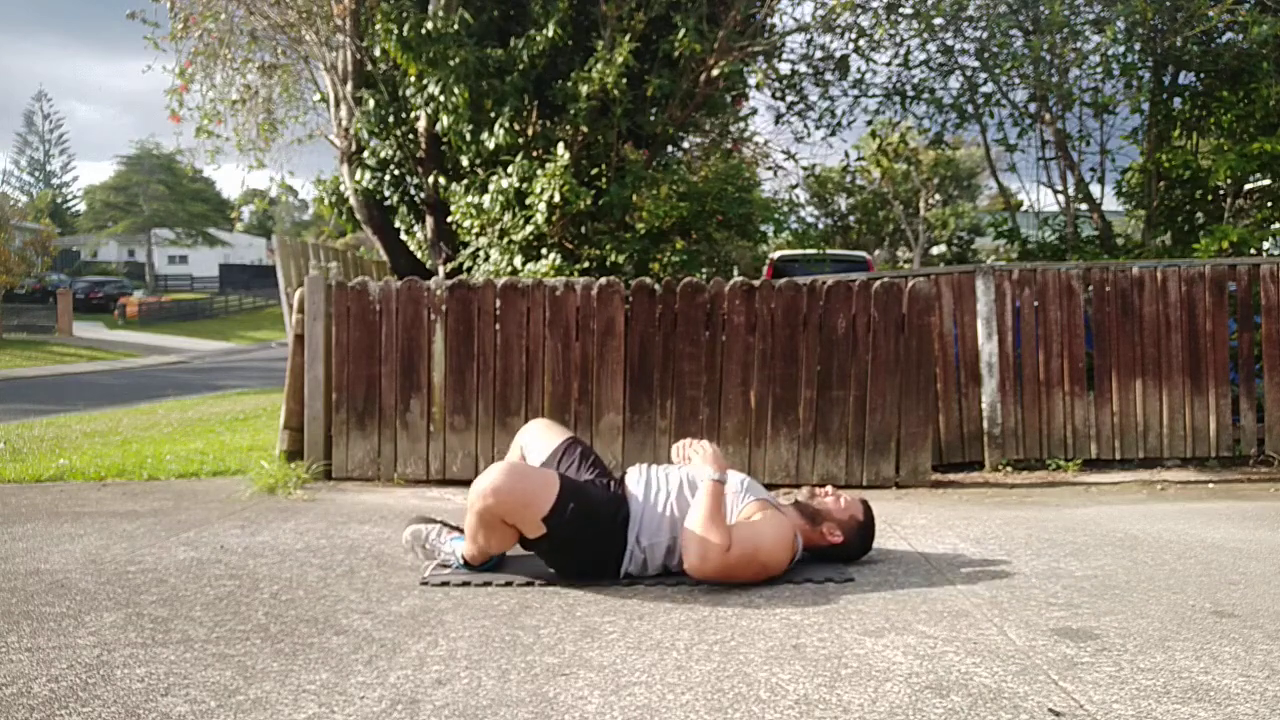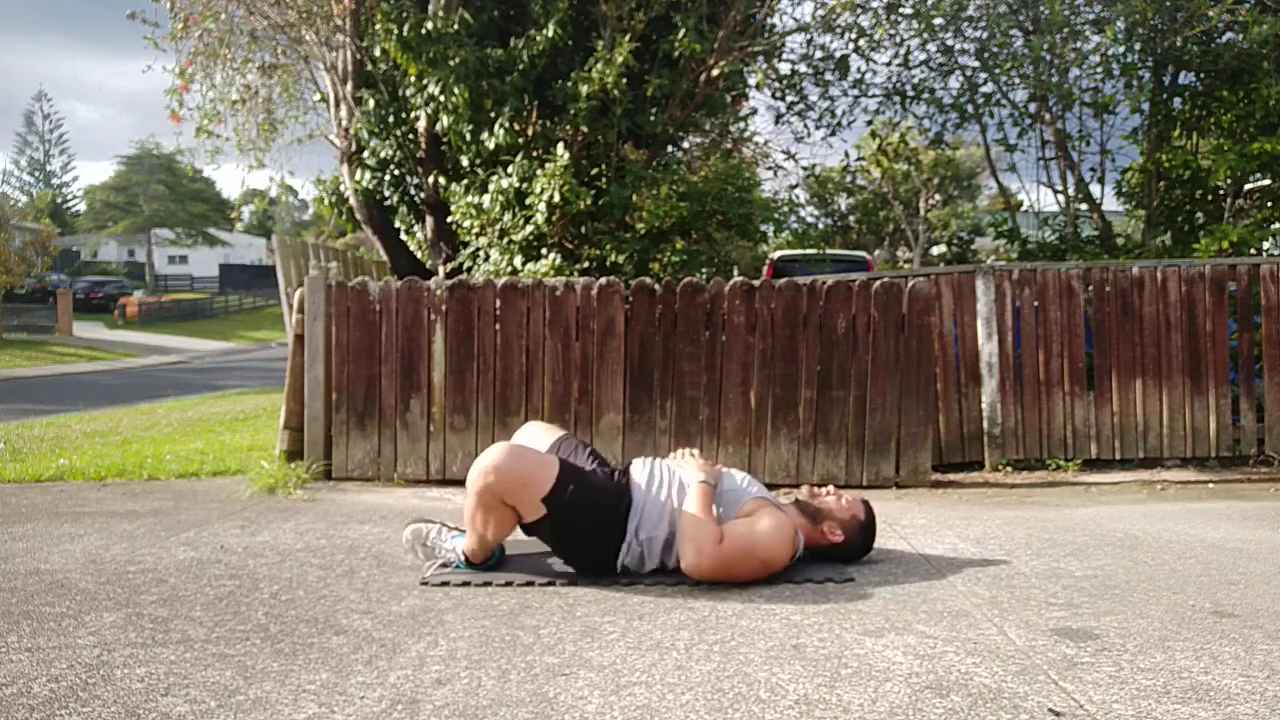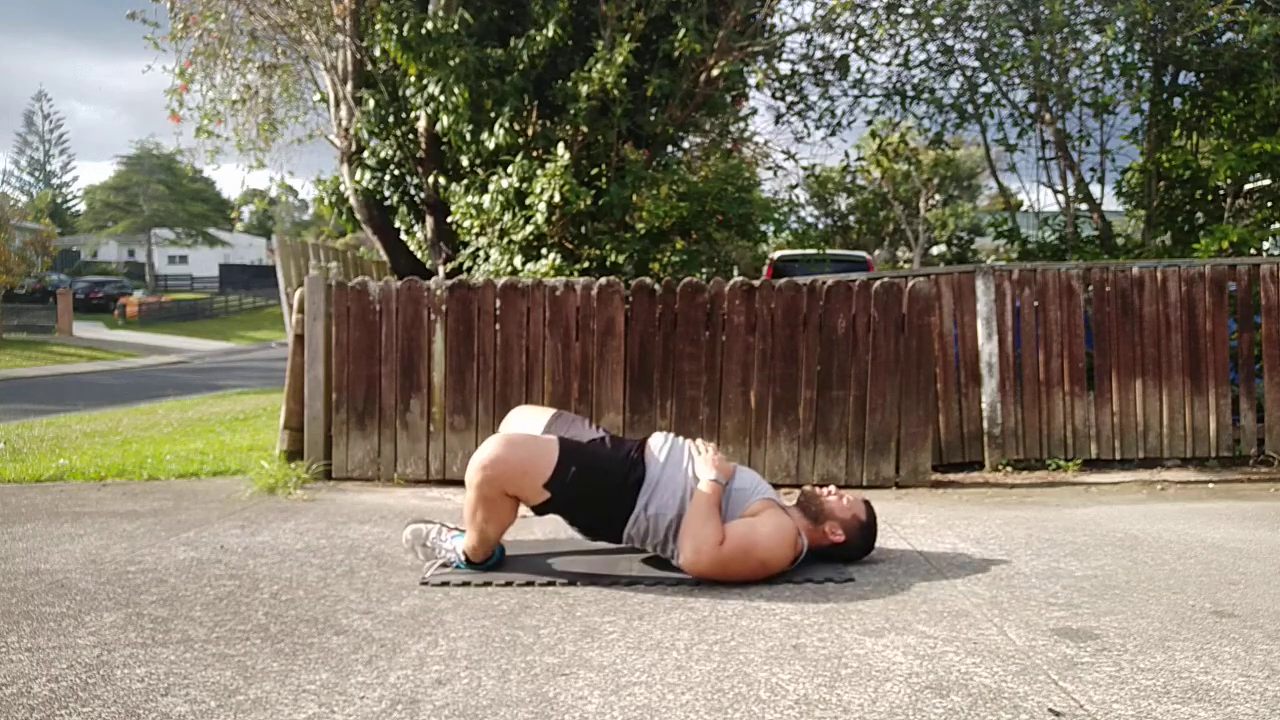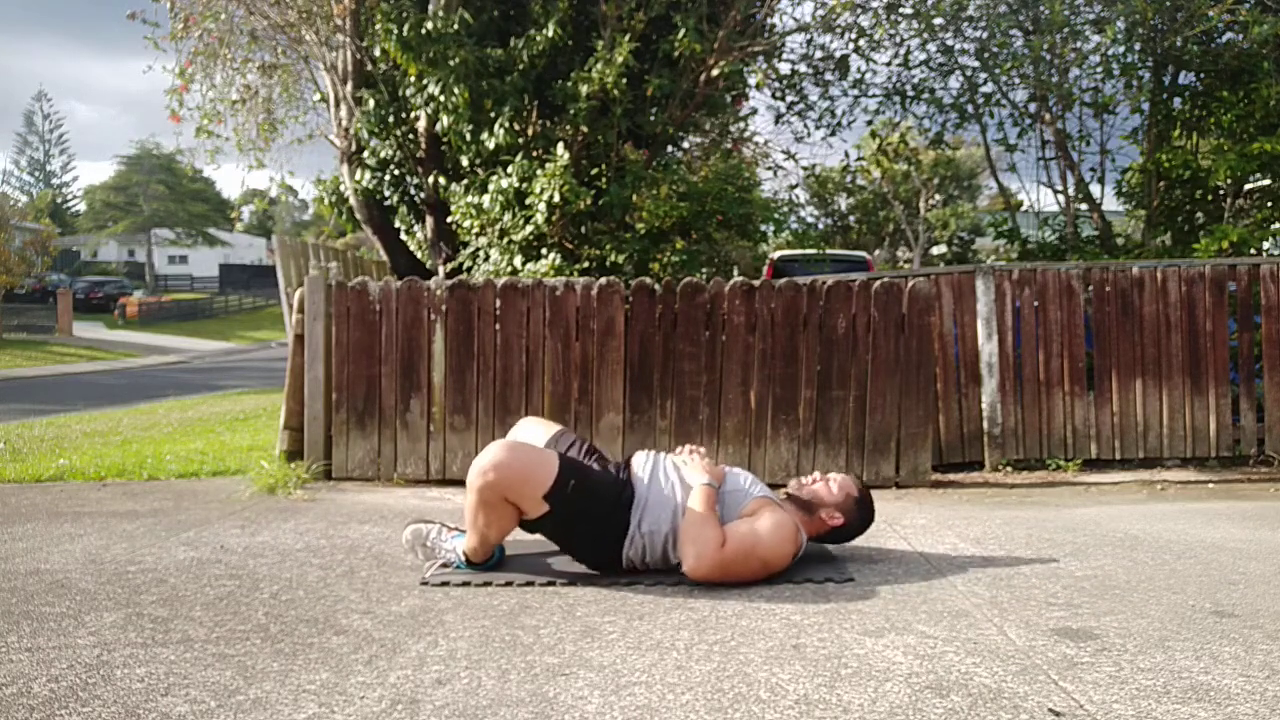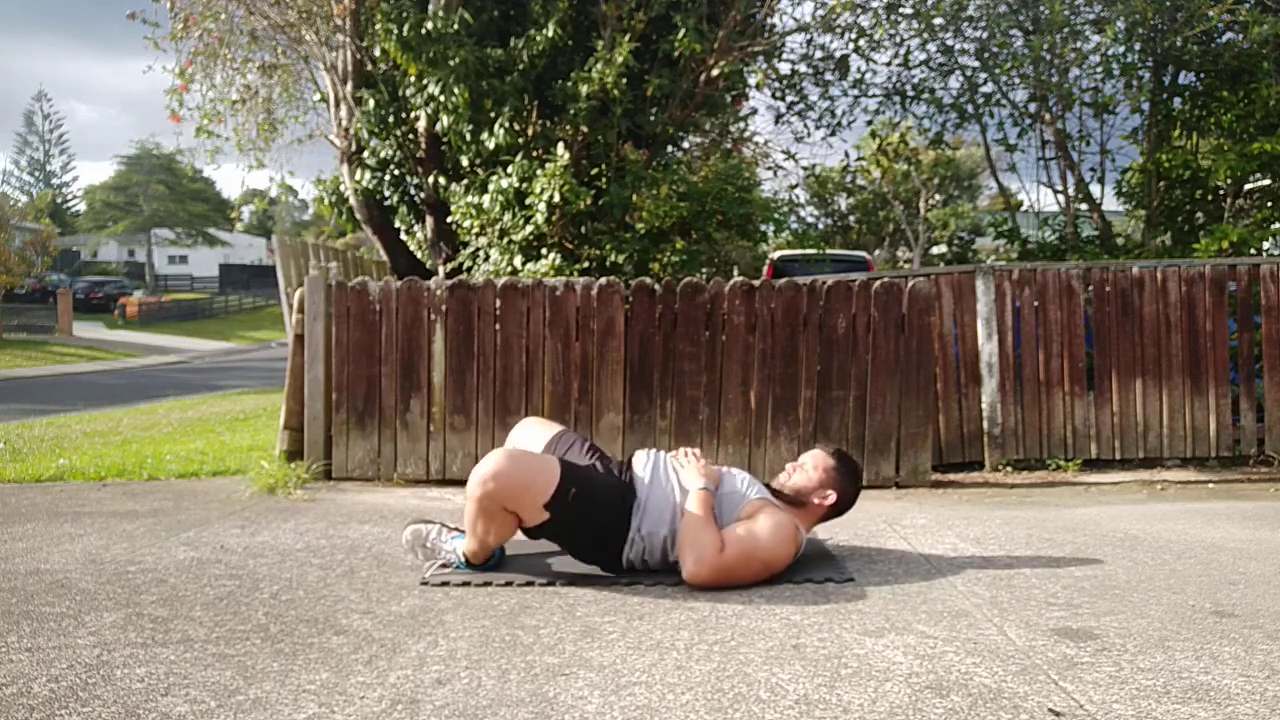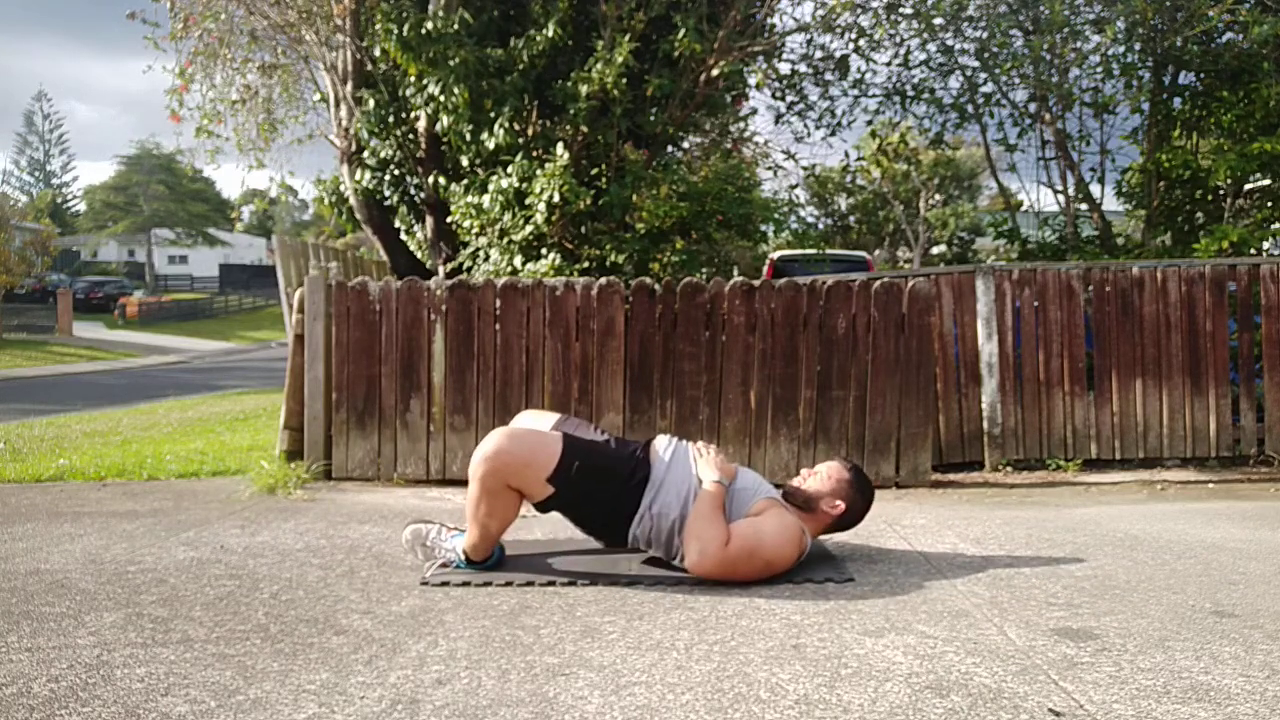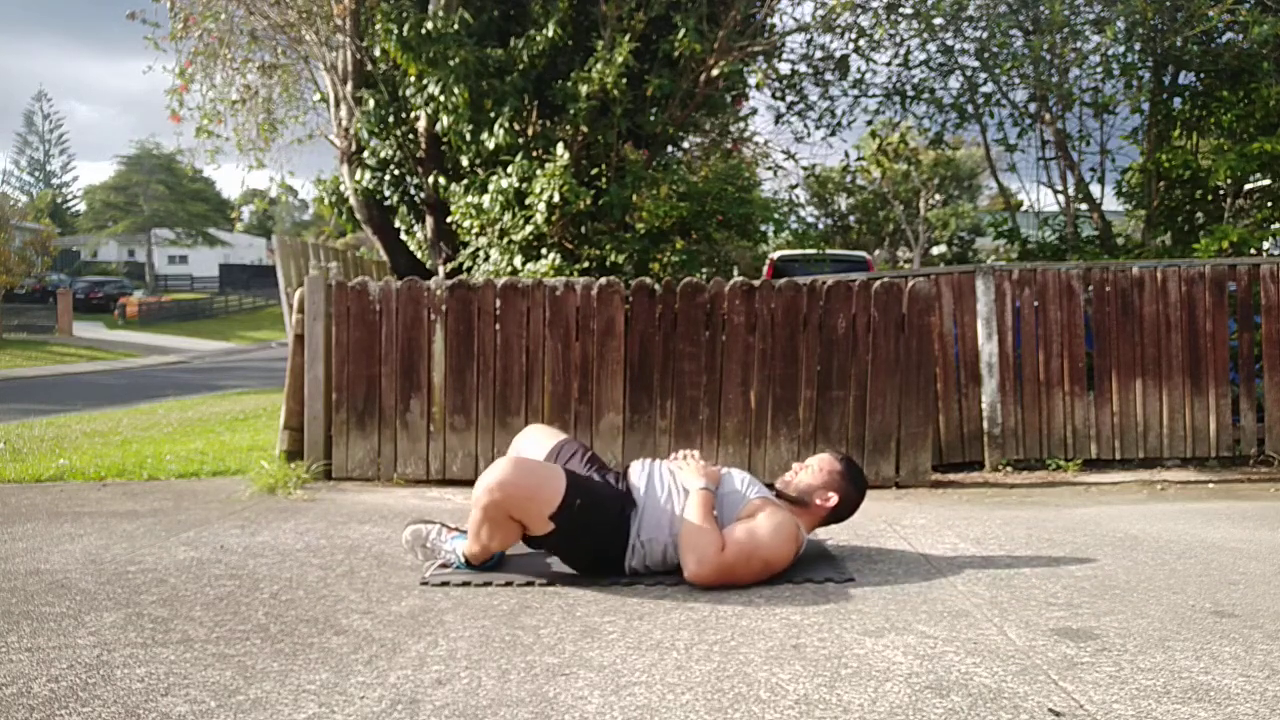
dt=0.4s
person 1, frame 1
left shoulder: (779, 540)
right shoulder: (769, 513)
left elbow: (703, 559)
left wrist: (713, 475)
right wrist: (694, 464)
left hip: (609, 536)
right hip: (614, 497)
left knee: (498, 485)
right knee: (535, 431)
left ankle: (470, 555)
right ankle: (485, 531)
person 1, frame 2
left shoulder: (779, 537)
right shoulder: (771, 512)
left elbow: (698, 558)
left wrist: (701, 480)
right wrist: (698, 470)
left hip: (611, 523)
right hip: (620, 487)
left knee: (497, 465)
right knee: (531, 434)
left ankle: (472, 553)
right ankle: (481, 531)
person 1, frame 3
left shoulder: (780, 540)
right shoulder: (775, 515)
left elbow: (696, 557)
left wrist: (711, 479)
right wrist: (713, 469)
left hip: (620, 494)
right hip: (630, 461)
left knee: (495, 458)
right knee: (521, 420)
left ankle: (472, 553)
right ankle: (481, 532)
person 1, frame 4
left shoulder: (781, 534)
right shoulder: (770, 505)
left elbow: (700, 561)
left wrist: (704, 482)
right wrist: (699, 468)
left hip: (614, 522)
right hip: (621, 481)
left knee: (498, 462)
right knee: (529, 431)
left ankle: (471, 552)
right ankle: (484, 531)
person 1, frame 5
left shoulder: (780, 533)
right shoulder: (768, 505)
left elbow: (699, 567)
left wrist: (700, 488)
right wrist: (700, 473)
left hip: (615, 518)
right hip: (623, 482)
left knee: (497, 471)
right knee: (528, 431)
left ankle: (471, 554)
right ankle: (481, 534)
person 1, frame 6
left shoulder: (786, 535)
right shoulder: (775, 508)
left elbow: (703, 559)
left wrist: (715, 481)
right wrist: (717, 474)
left hip: (625, 496)
right hip: (636, 464)
left knee: (499, 450)
right knee: (527, 424)
left ankle: (472, 552)
right ankle: (480, 533)
person 1, frame 7
left shoulder: (780, 532)
right shoulder: (769, 504)
left elbow: (701, 566)
left wrist: (700, 486)
right wrist: (699, 472)
left hip: (613, 532)
right hip: (621, 488)
left knee: (504, 481)
right knee: (533, 437)
left ankle: (470, 552)
right ankle: (485, 535)
